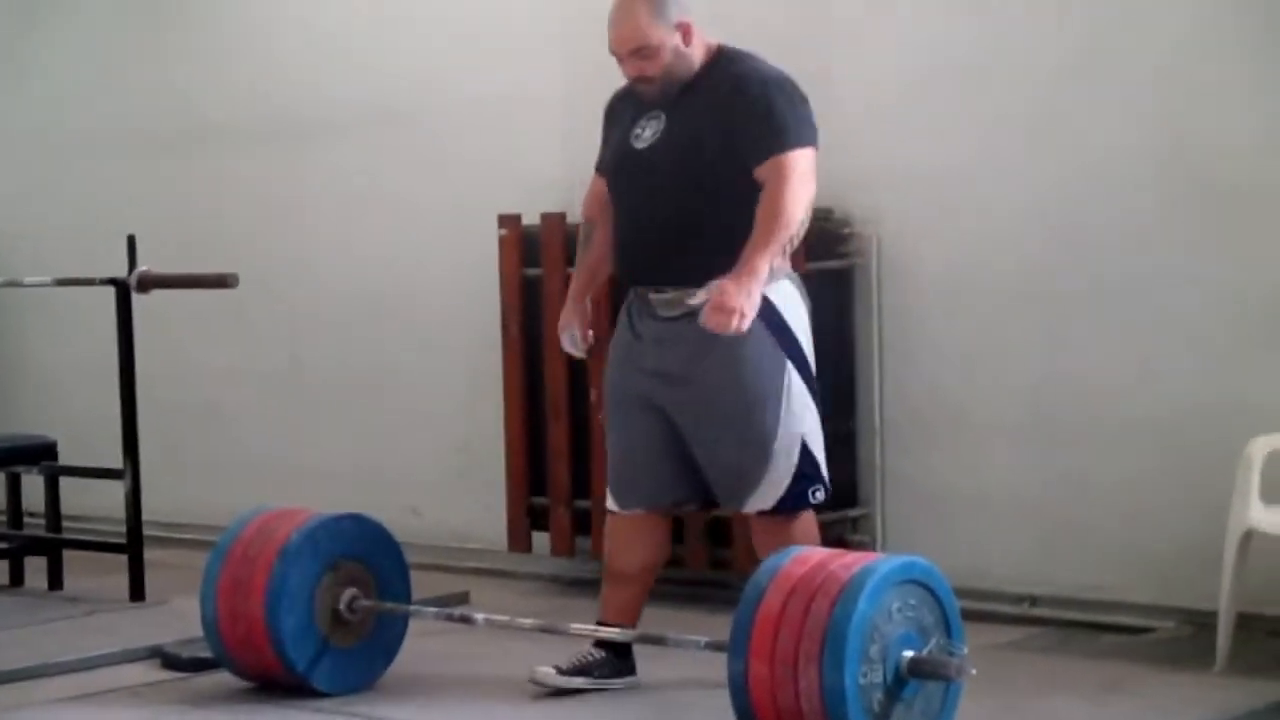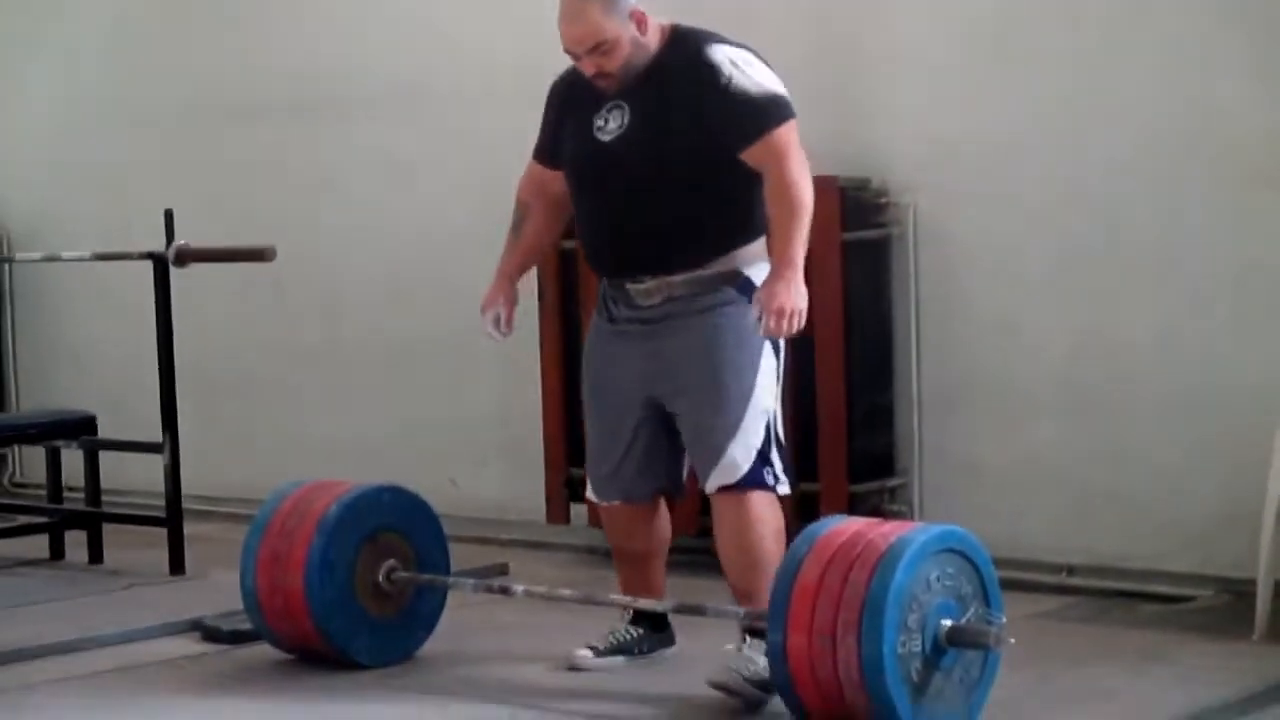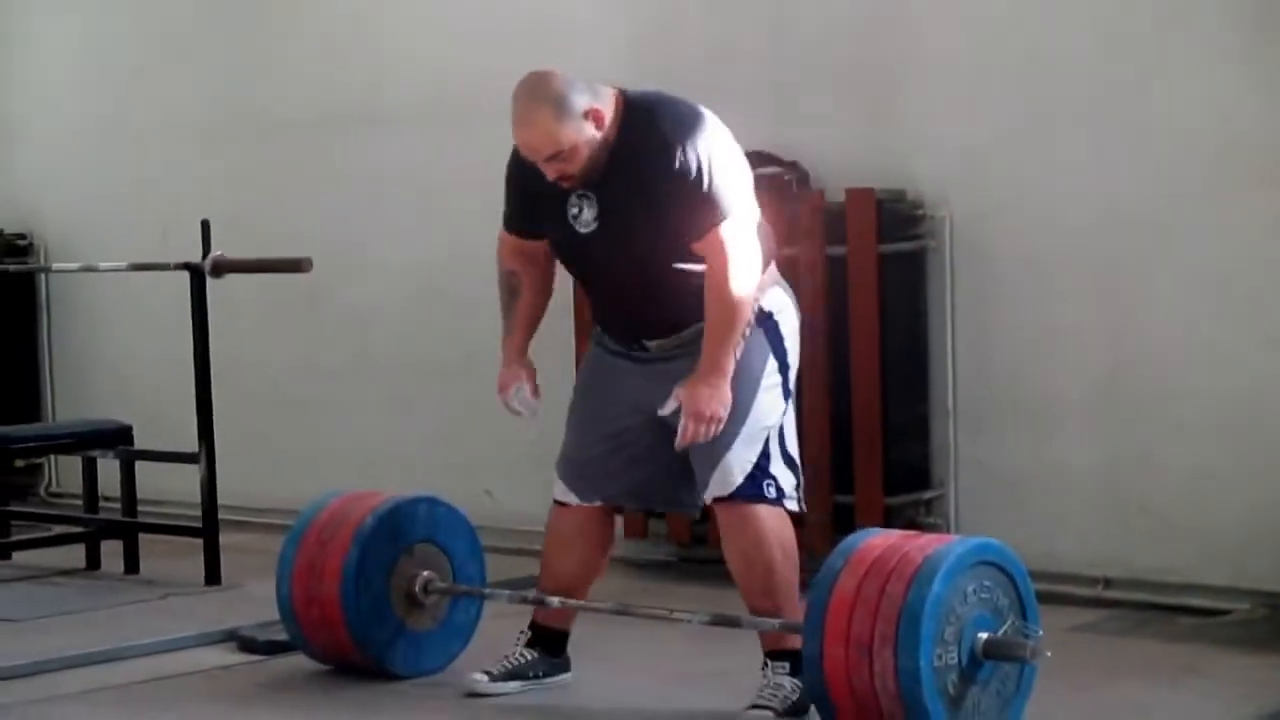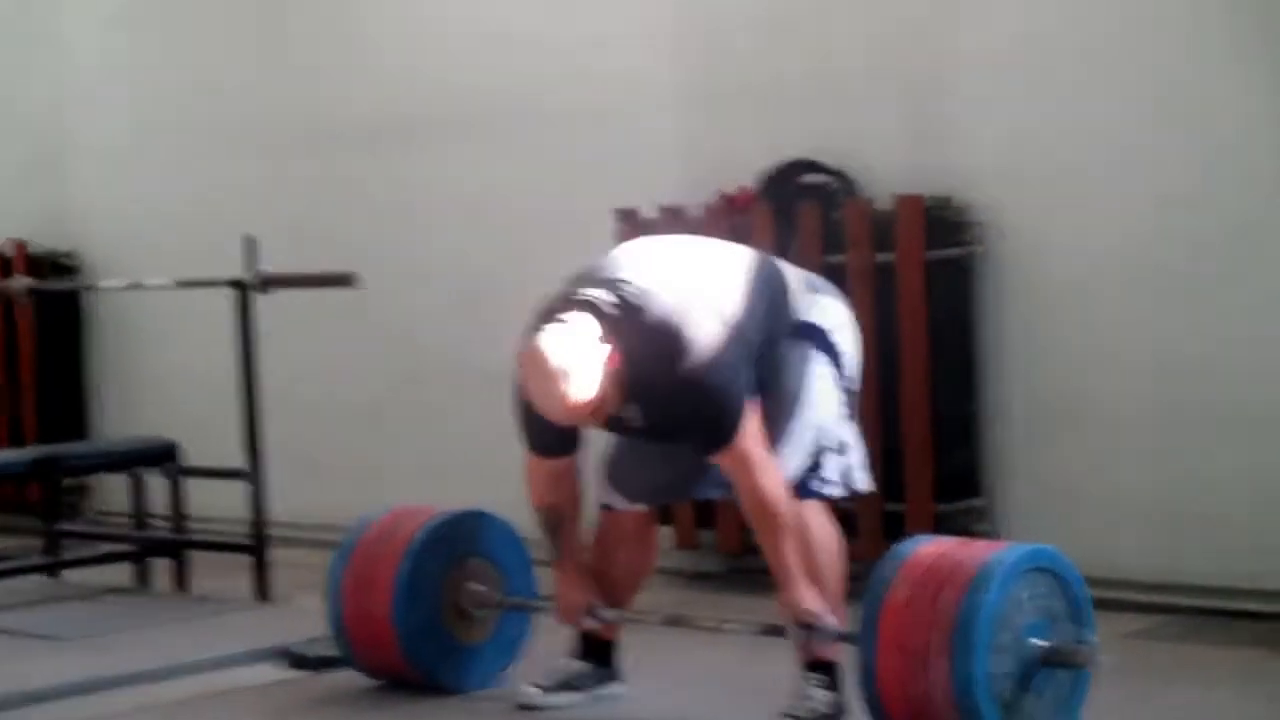
dt=0.5s
person 1, frame 1
left shoulder: (755, 90)
right shoulder: (627, 108)
left elbow: (791, 185)
right elbow: (604, 207)
left wrist: (748, 279)
right wrist: (579, 295)
left hip: (739, 317)
right hip: (645, 321)
left knee: (772, 491)
right knee: (634, 495)
right ankle: (612, 647)
person 1, frame 2
left shoulder: (718, 72)
right shoulder: (572, 94)
left elbow: (785, 168)
right elbow: (544, 192)
left wrist: (788, 272)
right wrist: (508, 276)
left hip: (719, 301)
right hip: (624, 311)
left knee: (735, 474)
right knee: (618, 483)
left ankle: (759, 644)
right ankle: (648, 621)
person 1, frame 3
left shoulder: (679, 141)
right shoulder: (534, 165)
left elbow: (733, 261)
right elbow: (521, 256)
left wrist: (712, 374)
right wrist: (514, 350)
left hip: (730, 330)
right hip: (623, 346)
left knee: (742, 492)
right knee: (579, 492)
left ankle: (787, 666)
right ankle: (544, 647)
person 1, frame 4
left shoulder: (693, 358)
right shoulder: (547, 367)
left elbow: (753, 480)
right elbow: (550, 479)
left wrist: (794, 586)
right wrist: (569, 570)
left knee: (794, 490)
right knee: (625, 495)
left ankle: (822, 681)
right ankle: (595, 658)
